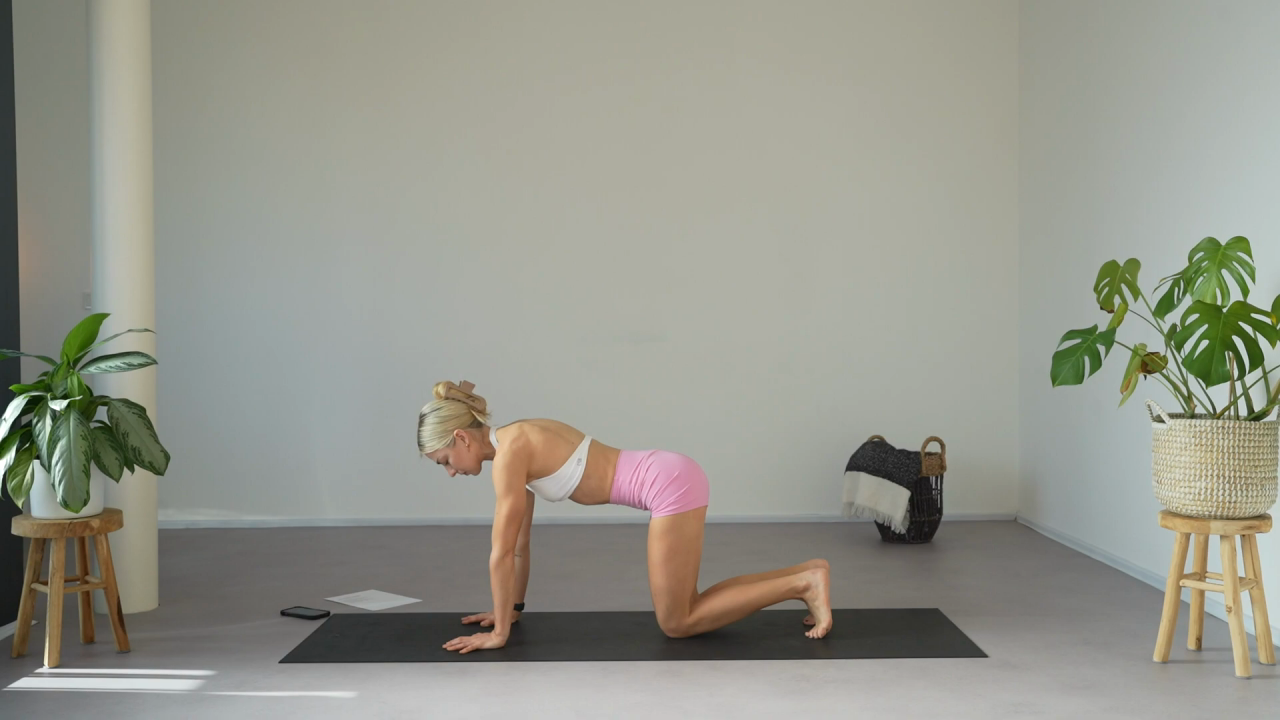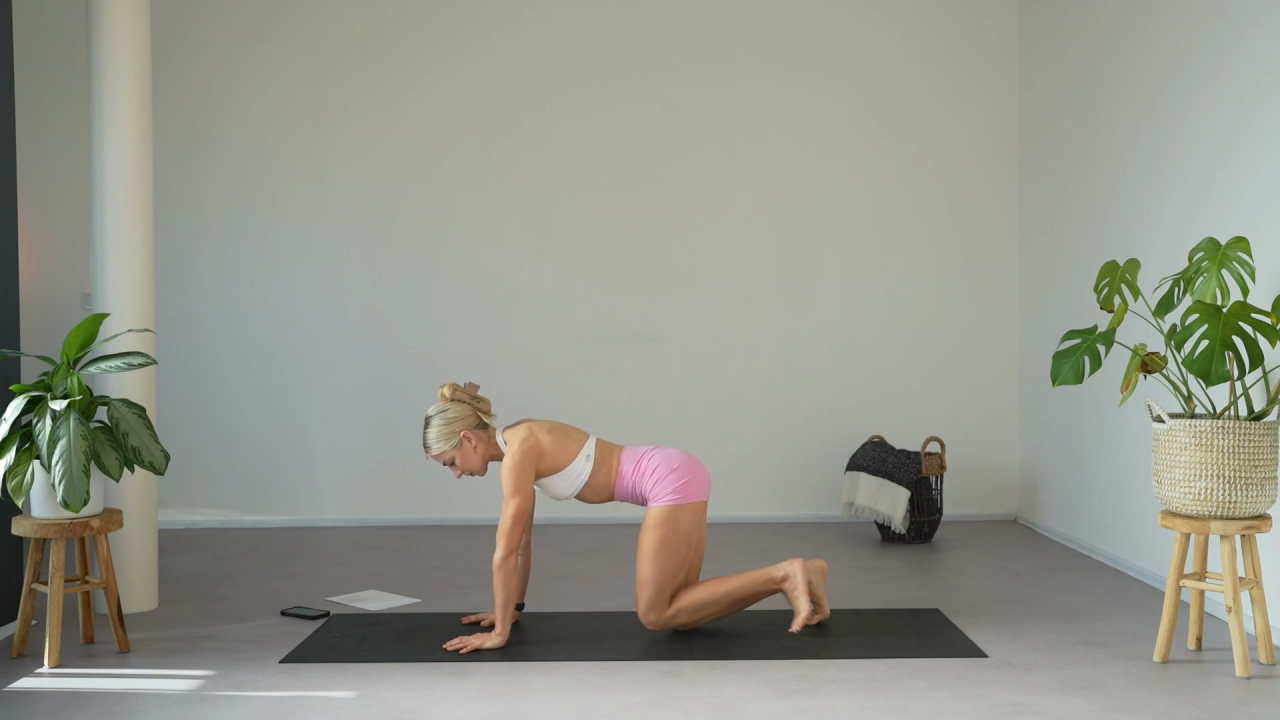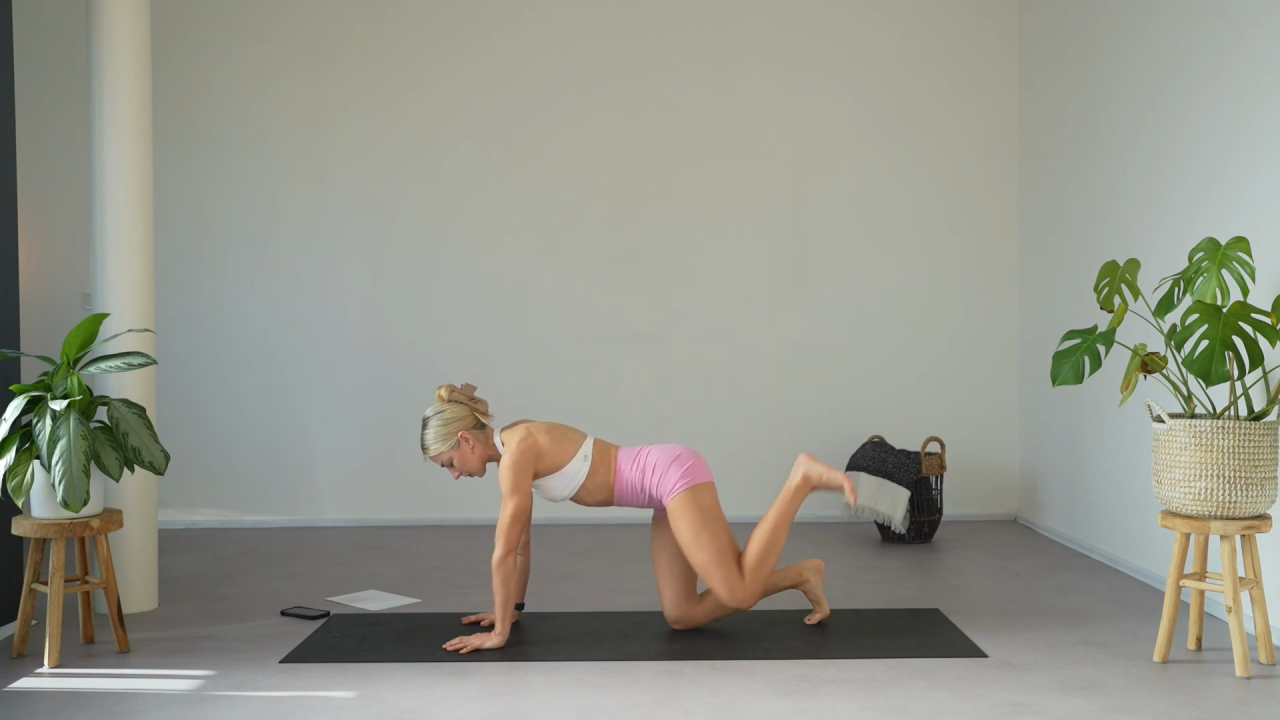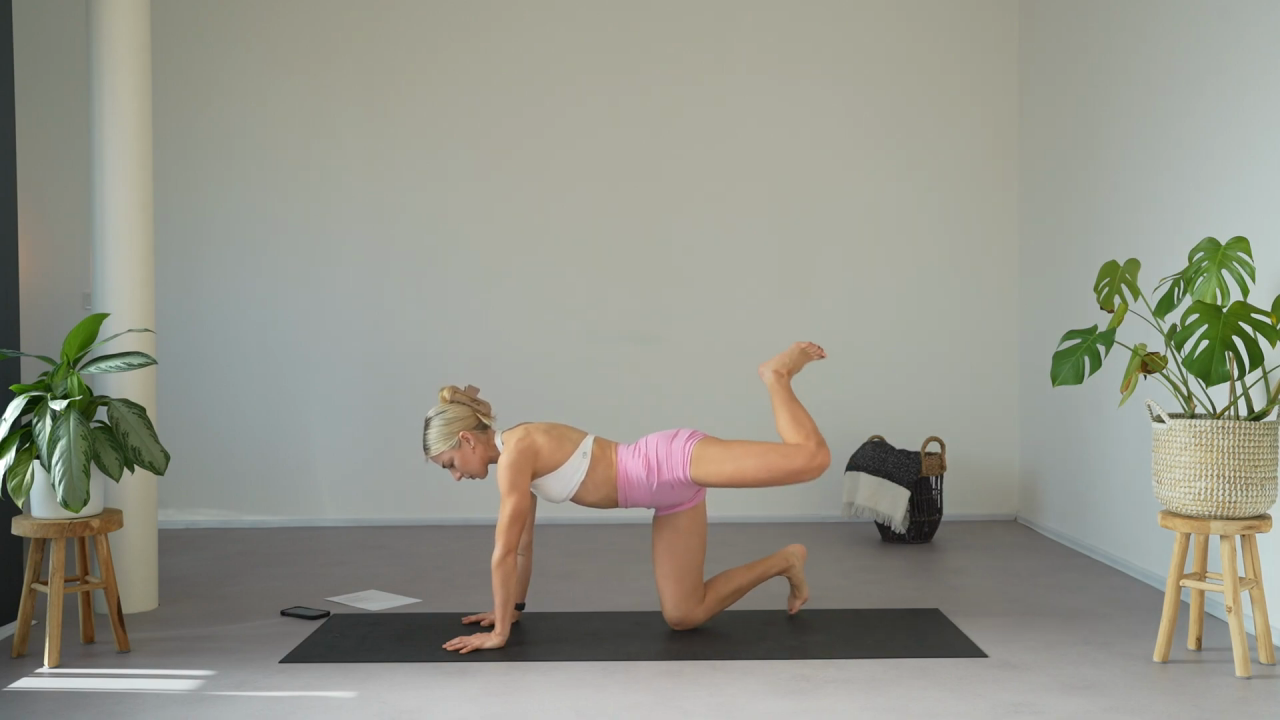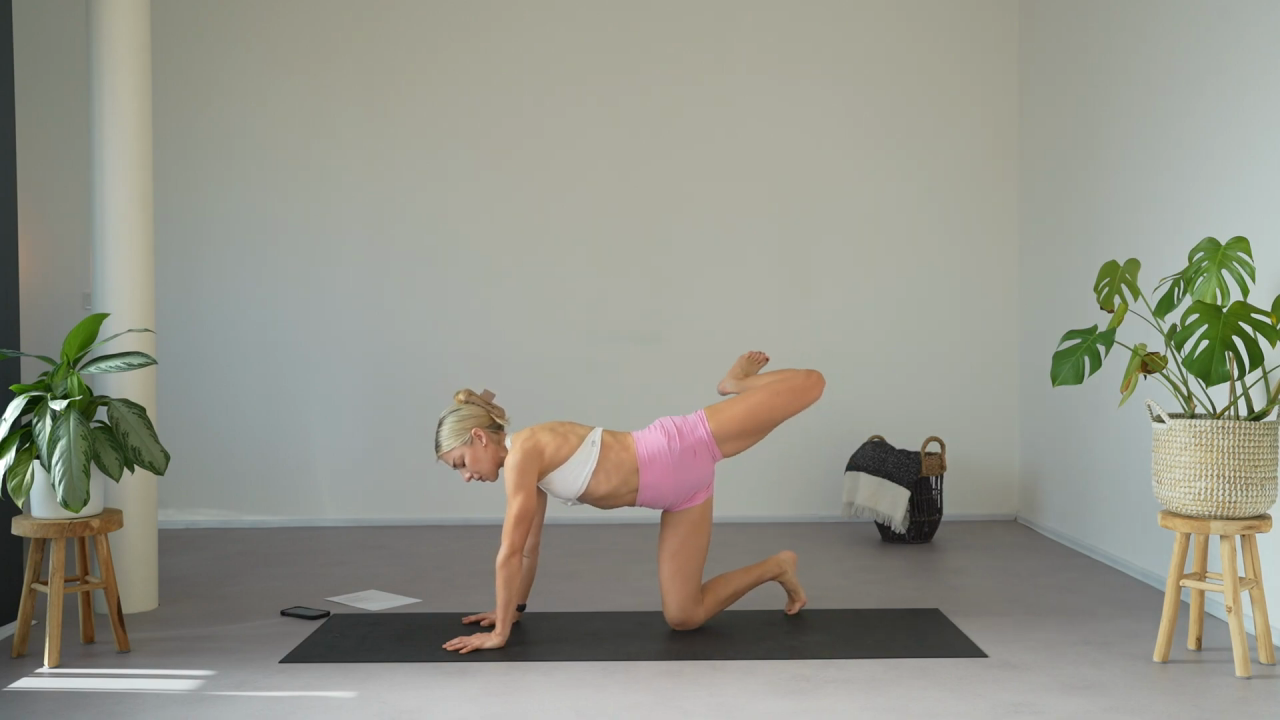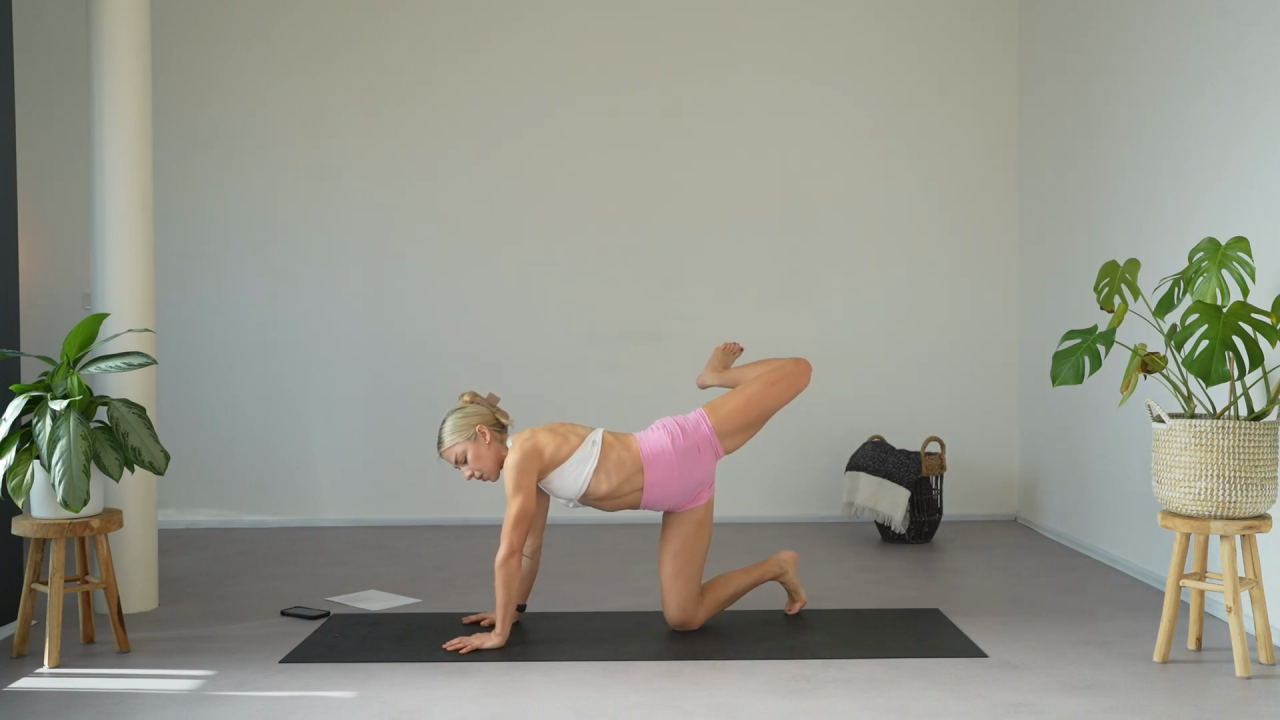
dt=0.7s
person 1, frame 1
left shoulder: (507, 453)
right shoulder: (519, 442)
left elbow: (502, 551)
right elbow: (520, 540)
left wrist: (499, 631)
right wrist: (512, 608)
left hip: (669, 485)
right hip: (672, 478)
left knee: (676, 624)
right knee: (679, 612)
left ankle: (803, 584)
right ankle: (802, 573)
person 1, frame 2
left shoulder: (517, 452)
right shoulder: (519, 443)
left elbow: (506, 551)
right elbow: (522, 541)
left wrist: (499, 631)
right wrist: (512, 607)
left hip: (671, 479)
right hip: (676, 478)
left knee: (655, 616)
right knee: (675, 613)
left ankle: (781, 575)
right ankle: (799, 575)
person 1, frame 3
left shoulder: (515, 452)
right shoulder: (517, 447)
left elbow: (504, 551)
right elbow: (521, 542)
left wrist: (499, 631)
right wrist: (511, 607)
left hip: (672, 472)
right hip: (666, 482)
left knee: (739, 595)
right knee: (682, 616)
left ankle: (801, 478)
right ankle: (800, 573)
person 1, frame 4
left shoulder: (513, 453)
right shoulder: (519, 454)
left elbow: (504, 551)
right elbow: (522, 545)
left wrist: (500, 633)
right wrist: (512, 608)
left hip: (674, 458)
right hip: (670, 491)
left knee: (811, 459)
right knee: (683, 616)
left ankle: (775, 375)
right ankle: (783, 562)
person 1, frame 5
left shoulder: (521, 453)
right shoulder: (532, 467)
left elbow: (510, 552)
right elbow: (529, 548)
left wrist: (500, 632)
right wrist: (513, 609)
left hip: (682, 451)
right hip: (680, 487)
right knee: (683, 617)
right ankle: (776, 567)
person 1, frame 6
left shoulder: (521, 453)
right shoulder: (533, 469)
left elbow: (509, 552)
right elbow: (530, 547)
left wrist: (499, 634)
right wrist: (512, 609)
left hip: (684, 453)
right hip: (681, 489)
left knee: (797, 370)
right knee: (684, 618)
right ankle: (777, 568)
